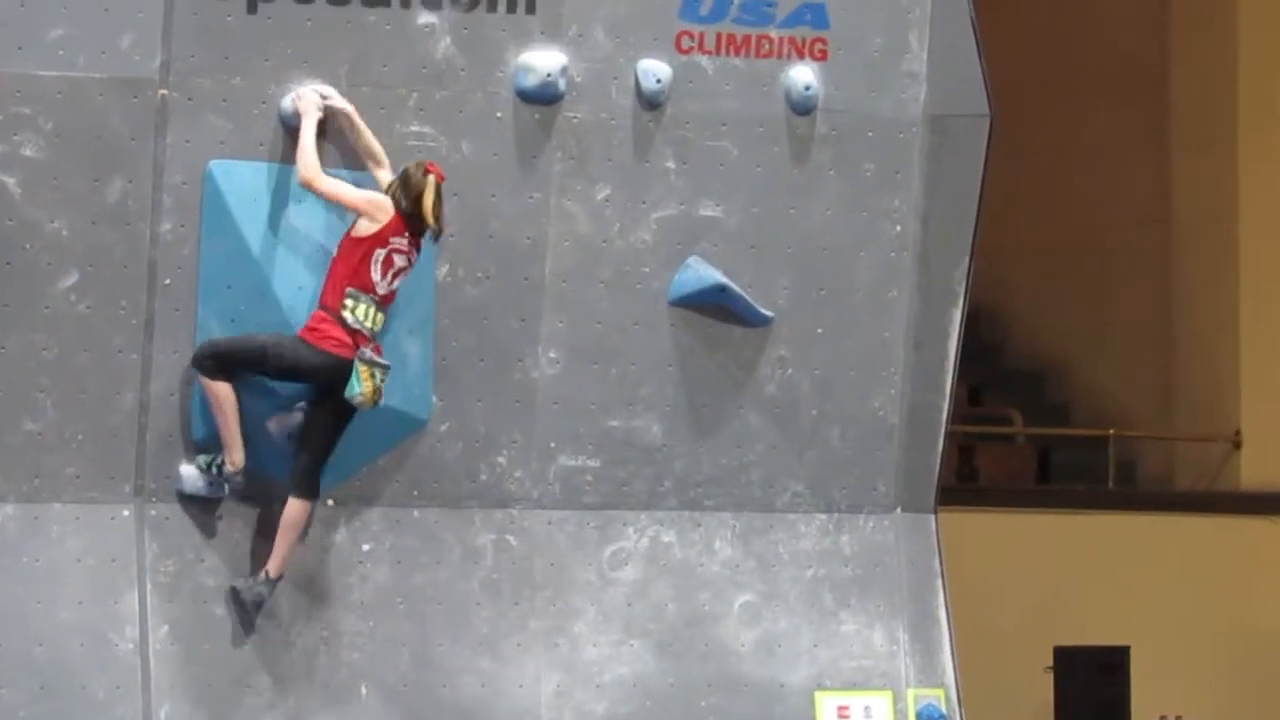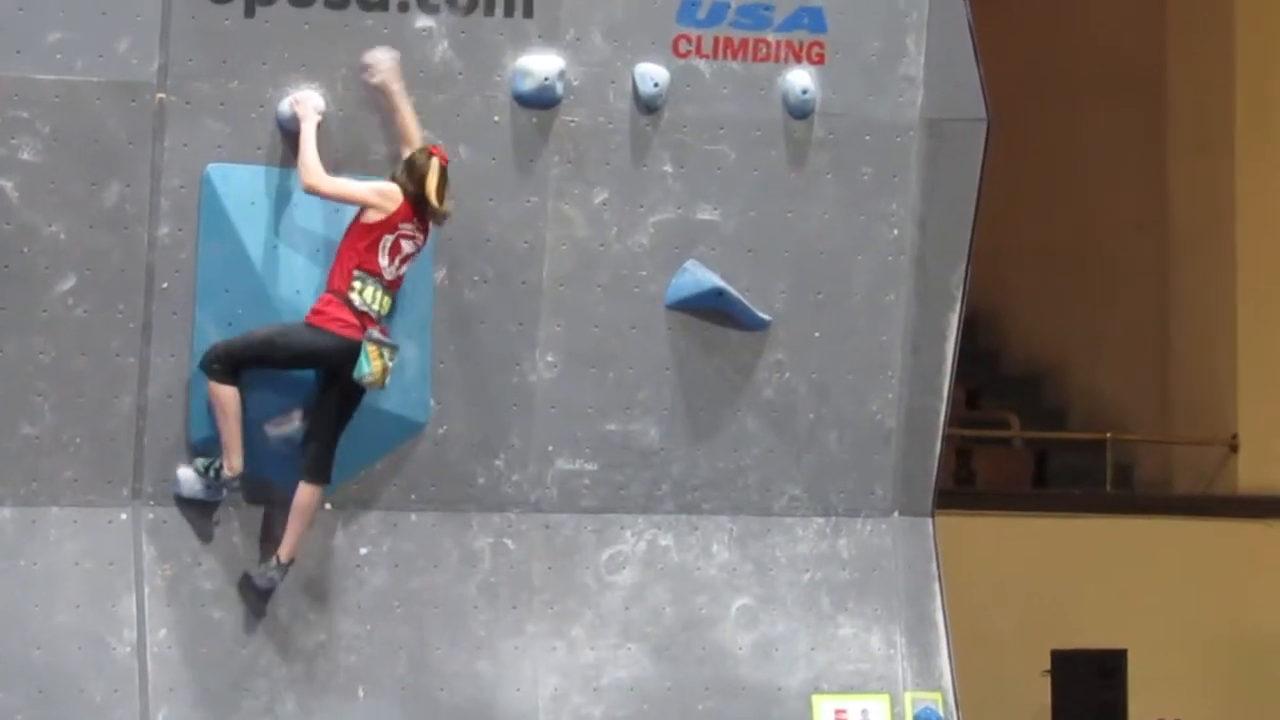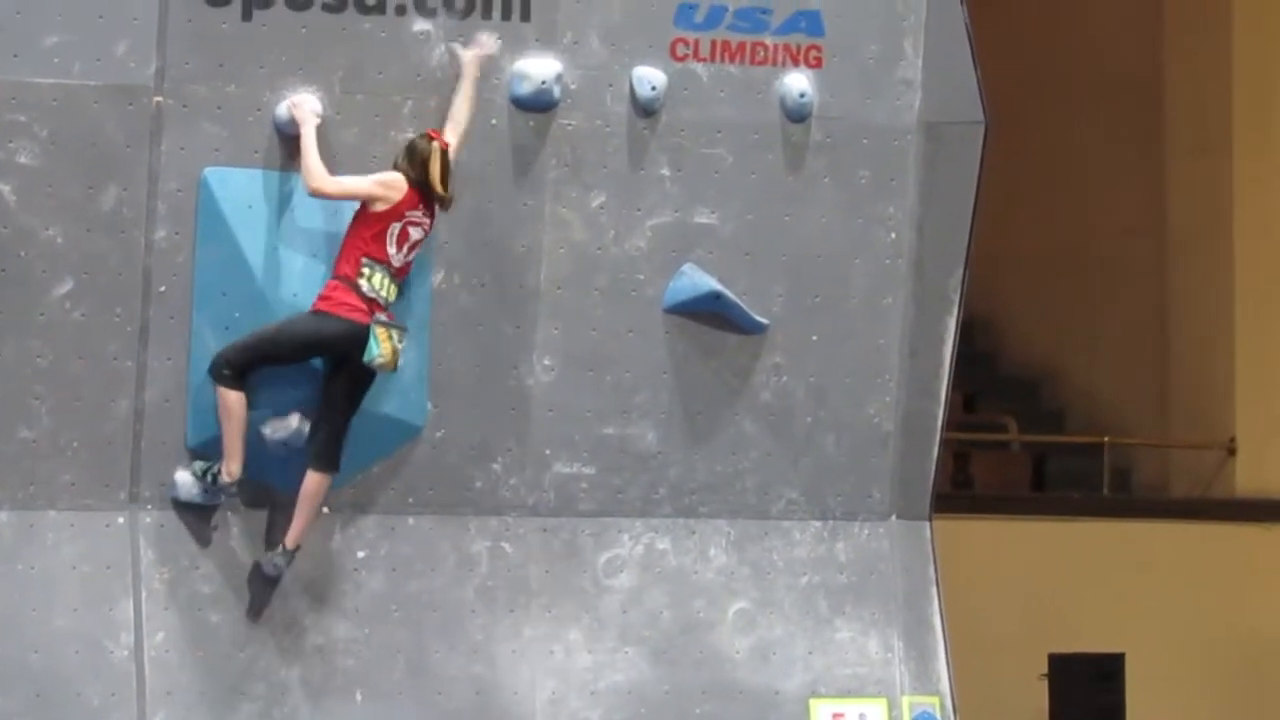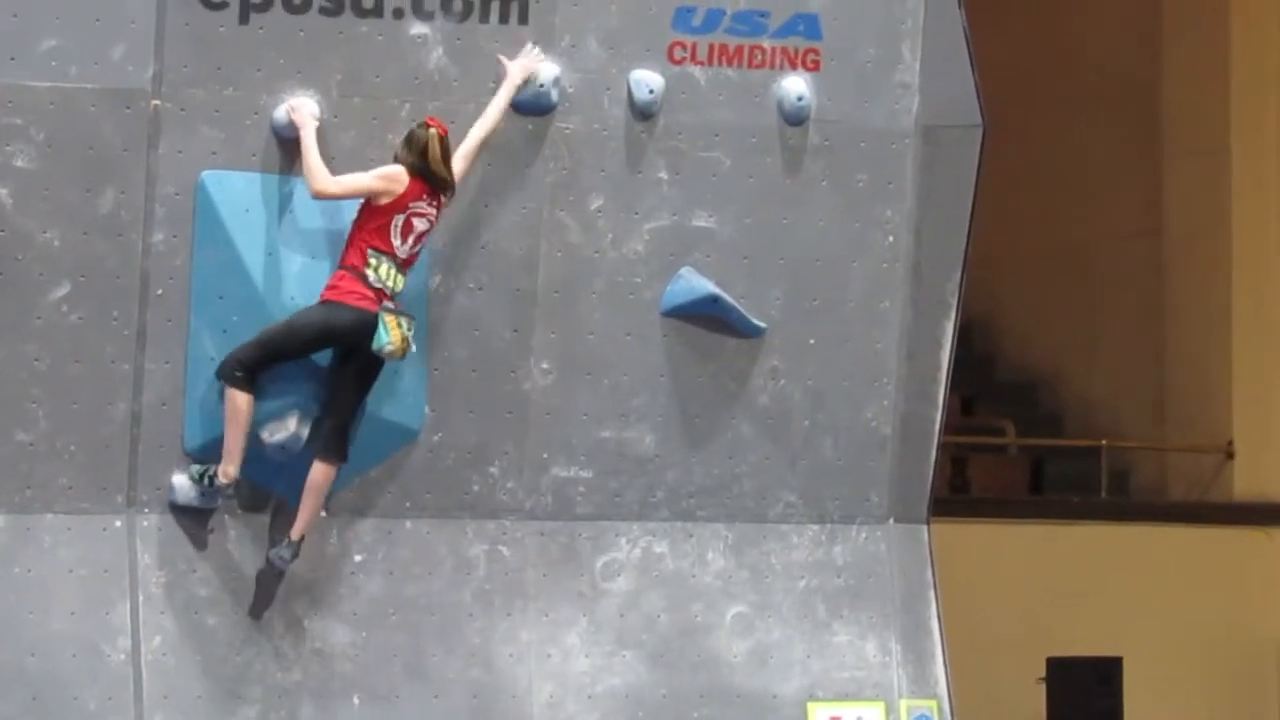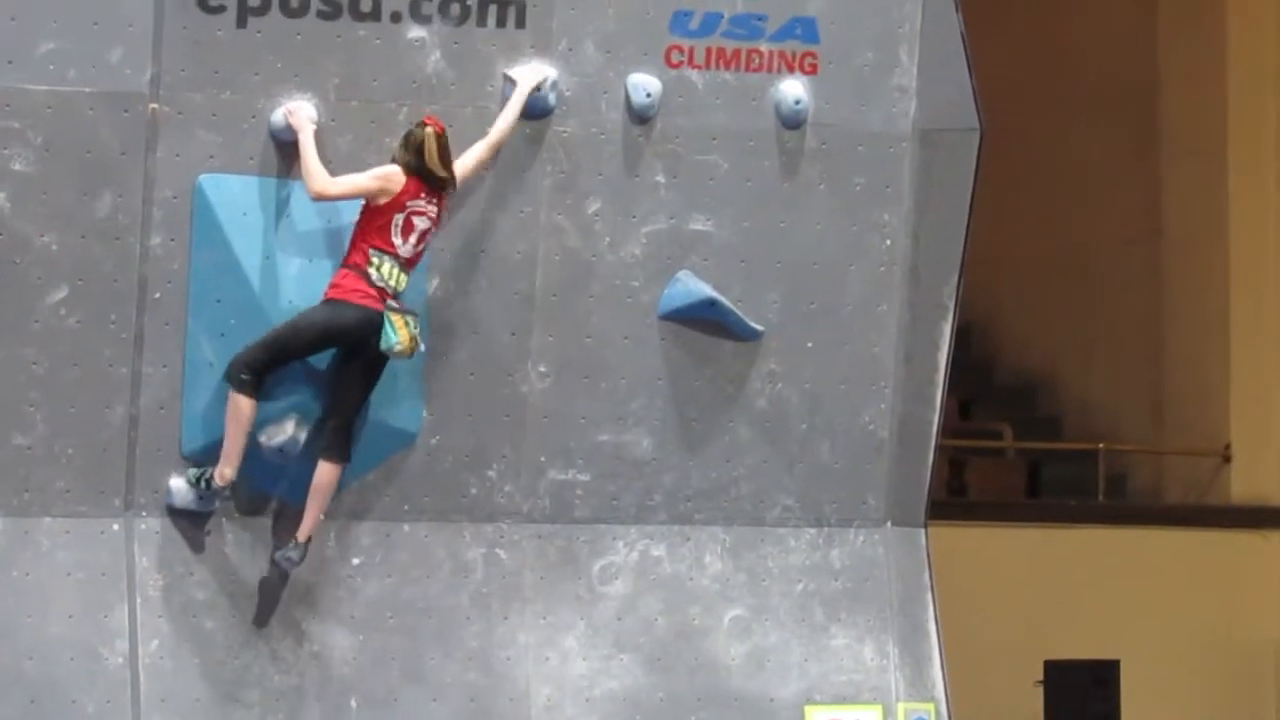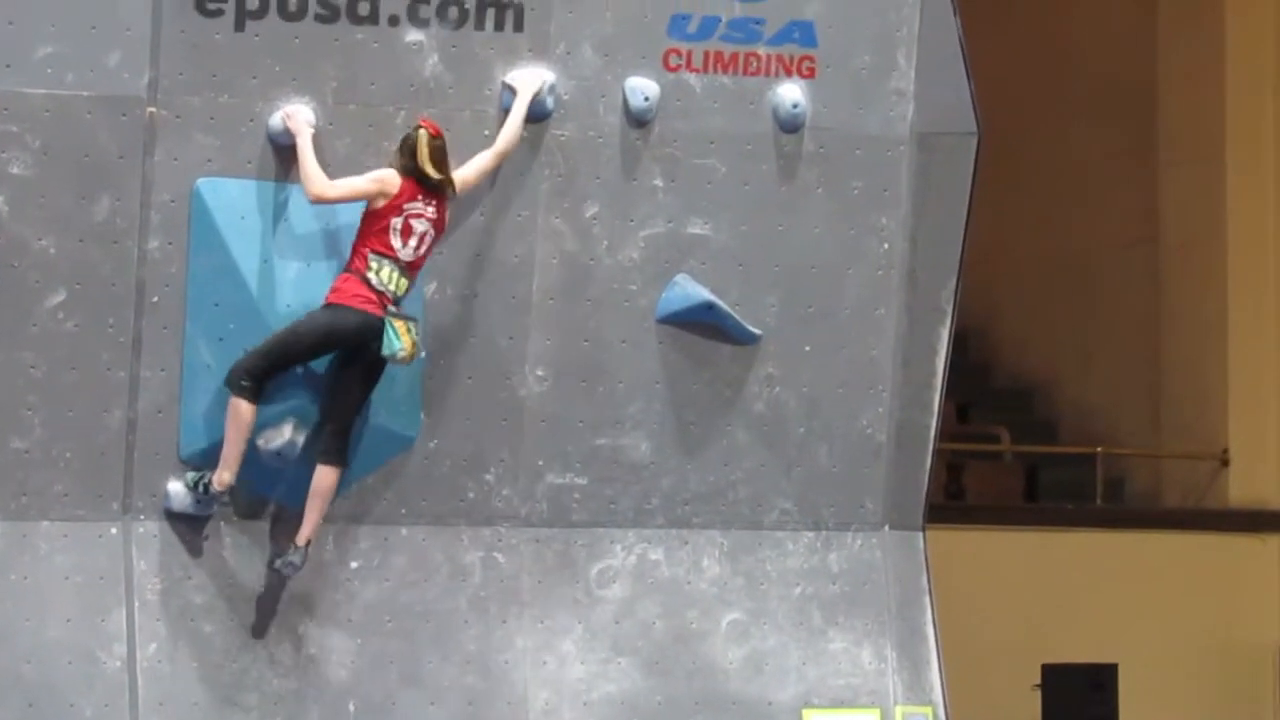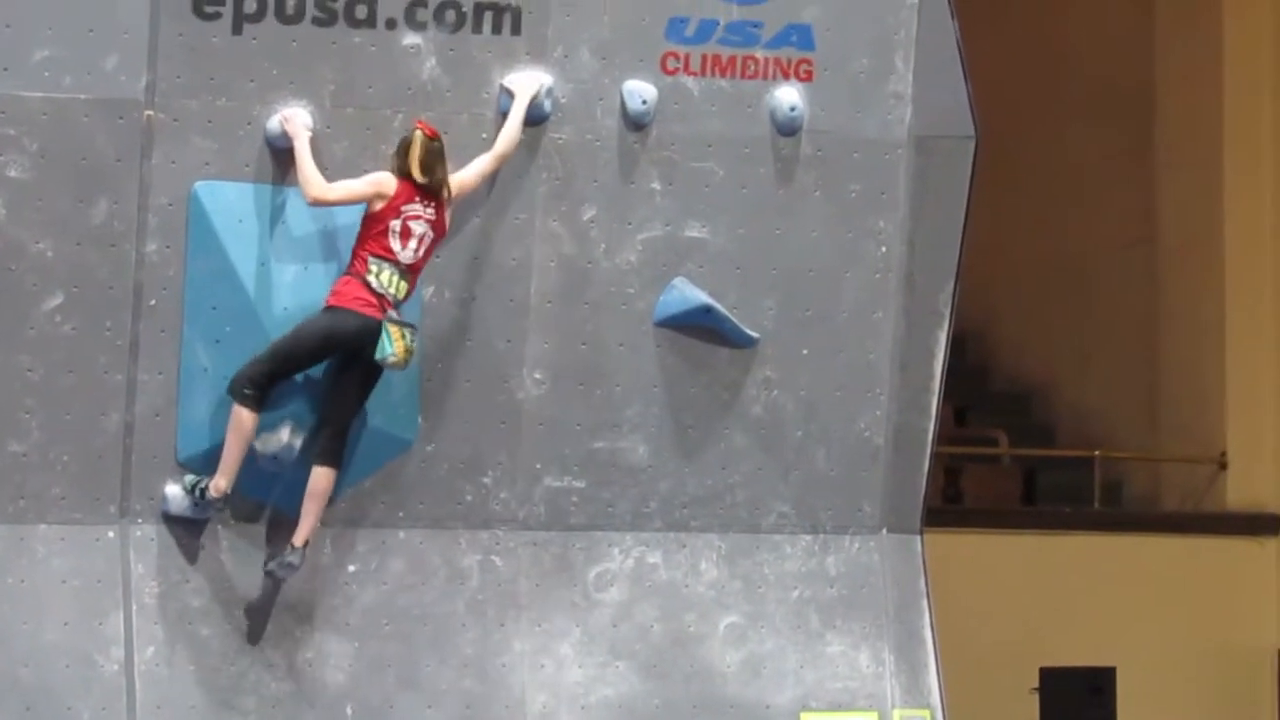
dt=0.1s
person 1, frame 1
left shoulder: (382, 210)
right shoulder: (414, 231)
left elbow: (310, 176)
right elbow: (380, 163)
left wrist: (309, 117)
right wrist: (346, 114)
left hip: (323, 350)
right hip: (359, 368)
left knee: (210, 356)
right knee: (307, 470)
left ankle: (232, 464)
right ankle: (266, 578)
person 1, frame 2
left shoulder: (390, 197)
right shoulder: (425, 216)
left elbow: (314, 181)
right elbow: (422, 151)
left wrist: (307, 121)
right wrist: (392, 86)
left hip: (329, 334)
right hip: (365, 351)
left knee: (218, 358)
right knee: (319, 453)
left ankle: (229, 471)
right ankle: (279, 562)
person 1, frame 3
left shoulder: (395, 187)
right shoulder: (434, 200)
left elbow: (318, 184)
right elbow: (449, 139)
left wrist: (307, 125)
right wrist: (471, 71)
left hip: (337, 319)
right hip: (375, 337)
left knee: (228, 365)
right knee: (327, 440)
left ankle: (225, 475)
right ankle: (288, 549)
person 1, frame 4
left shoulder: (394, 179)
right shoulder: (441, 190)
left elbow: (320, 186)
right elbow: (482, 131)
left wrist: (306, 129)
right wrist: (515, 78)
left hip: (343, 308)
right hip: (378, 323)
left knee: (238, 366)
right knee: (334, 432)
left ankle: (223, 476)
right ankle: (294, 540)
person 1, frame 5
left shoulder: (393, 179)
right shoulder: (444, 189)
left elbow: (320, 188)
right elbow: (493, 139)
left wrist: (304, 130)
right wrist: (523, 87)
left hip: (348, 308)
right hip: (383, 323)
left knee: (245, 368)
right knee: (338, 432)
left ankle: (220, 479)
right ankle: (300, 542)
person 1, frame 6
left shoulder: (389, 183)
right shoulder: (448, 193)
left elbow: (319, 191)
right elbow: (501, 148)
left wrist: (303, 137)
right wrist: (524, 94)
left hip: (348, 310)
right hip: (384, 326)
left knee: (247, 374)
right knee: (335, 436)
left ankle: (217, 484)
right ankle: (299, 547)
person 1, frame 7
left shoulder: (386, 186)
right shoulder: (447, 196)
left elbow: (317, 193)
right elbow: (501, 151)
left wrist: (300, 139)
right wrist: (522, 97)
left hip: (347, 314)
right hip: (382, 329)
left knee: (249, 381)
right knee: (331, 438)
left ankle: (214, 490)
right ankle: (296, 548)
